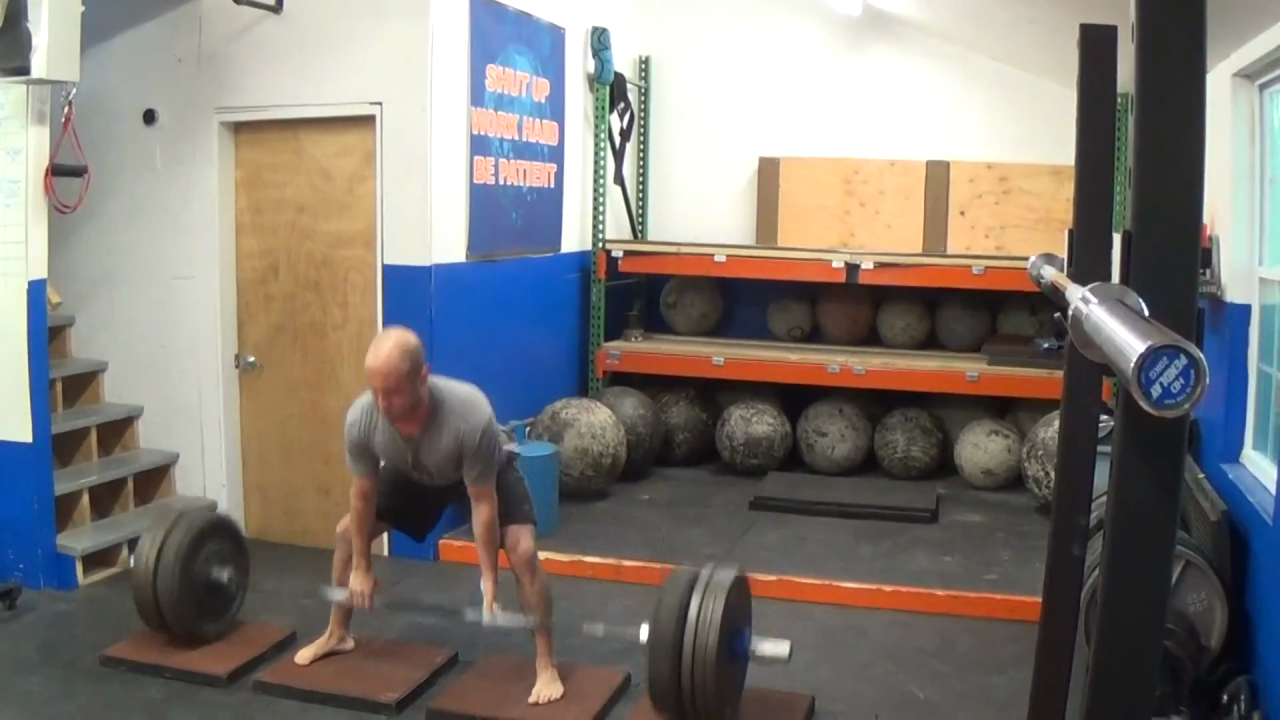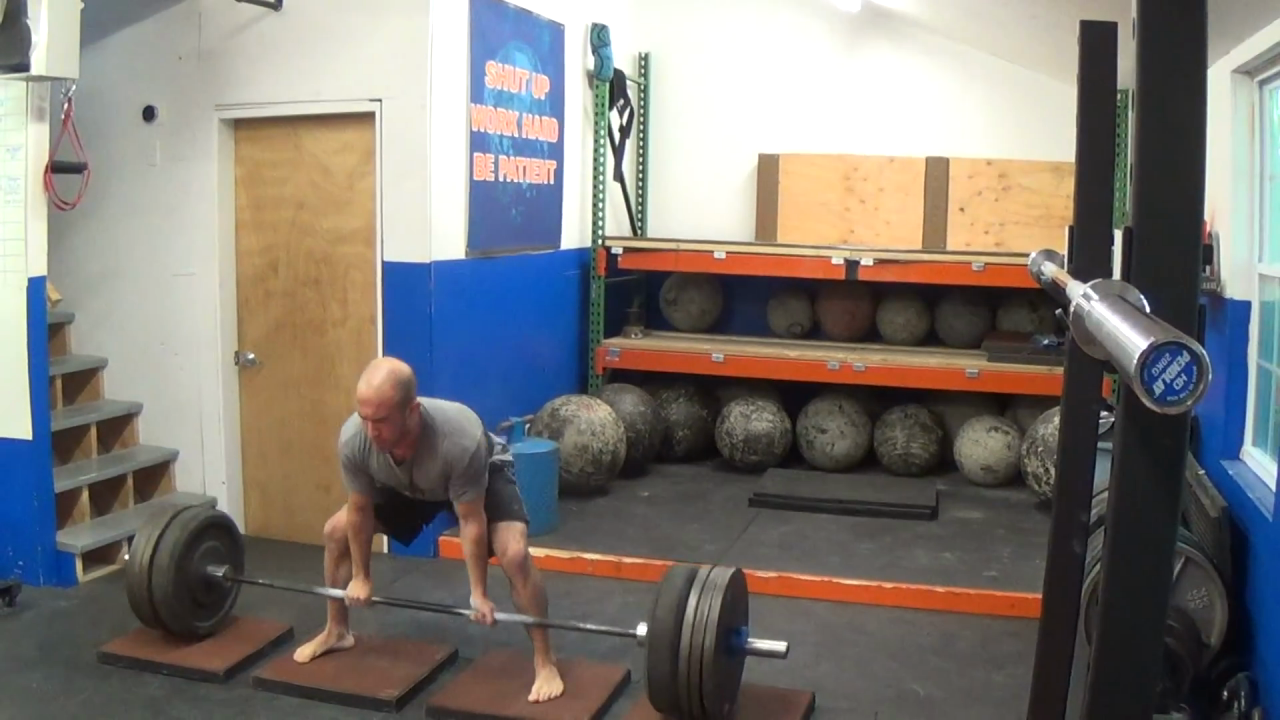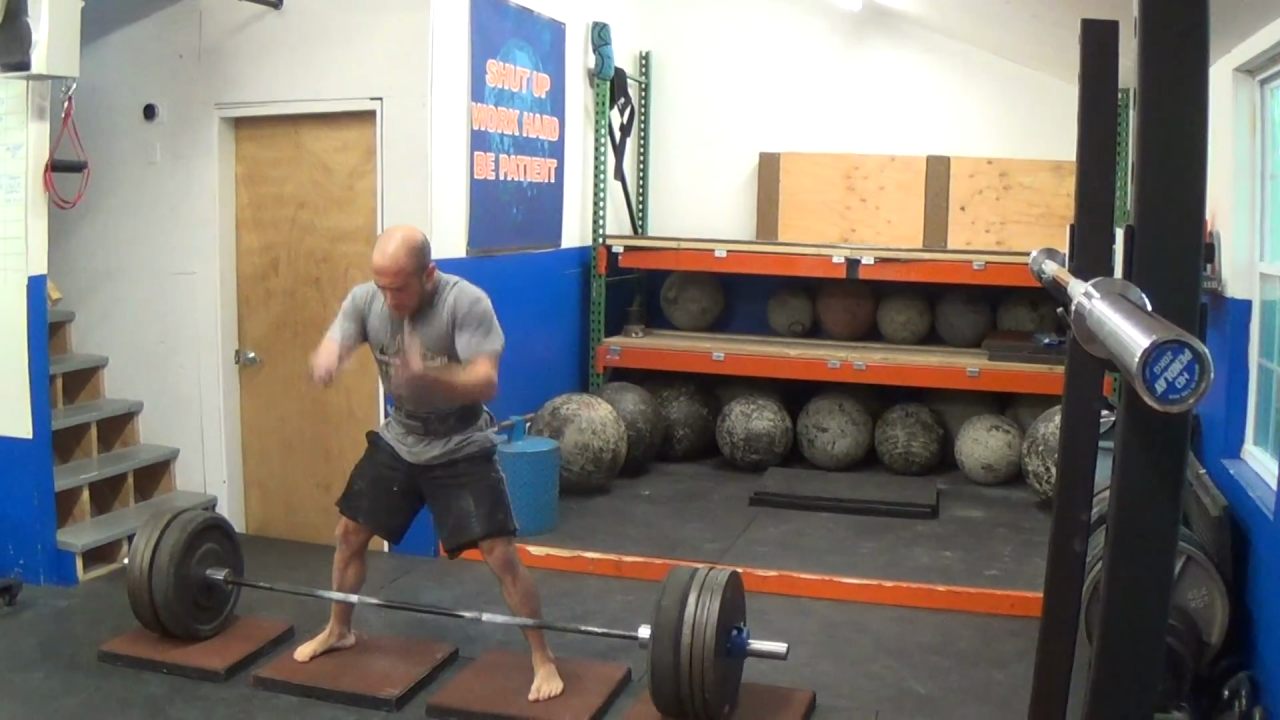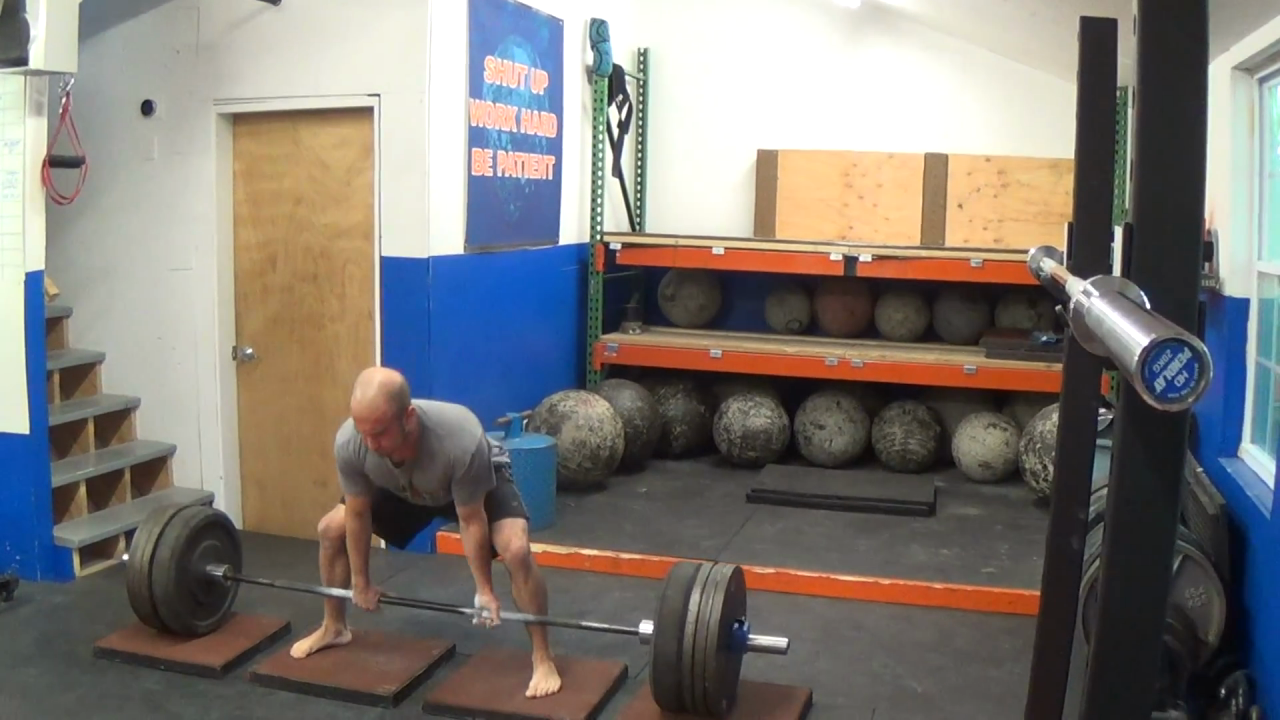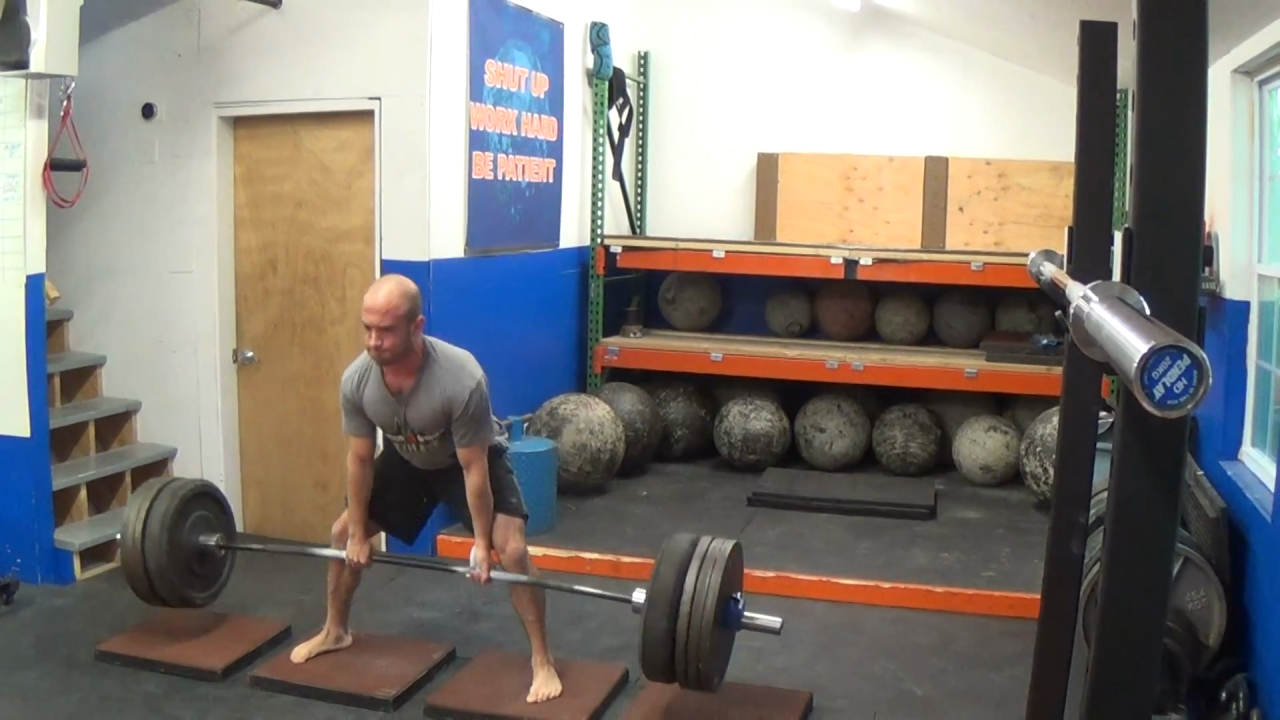
dt=0.4s
person 1, frame 1
left shoulder: (472, 418)
right shoulder: (361, 419)
left elbow: (482, 501)
right elbow: (363, 495)
left wrist: (488, 582)
right wrist: (361, 571)
left hip: (482, 477)
right hip: (413, 475)
left knee: (522, 552)
right knee: (347, 532)
left ankle: (545, 664)
right ankle: (337, 635)
person 1, frame 2
left shoulder: (461, 439)
right shoulder: (353, 440)
left elbow: (471, 520)
right elbow: (359, 510)
left wrist: (478, 592)
right wrist: (360, 577)
left hip: (483, 474)
left knee: (514, 554)
right knee: (336, 532)
left ankle: (545, 663)
right ankle: (335, 632)
person 1, frame 3
left shoulder: (466, 302)
right shoulder: (364, 300)
left elbow: (485, 381)
right elbow: (326, 353)
left wrist: (430, 374)
right wrist: (327, 357)
left hip: (462, 448)
right hip: (396, 441)
left knee: (501, 557)
right knee: (348, 536)
left ankle: (543, 661)
right ankle: (338, 631)
person 1, frame 4
left shoulder: (462, 440)
right shoulder: (349, 443)
left elbow: (471, 521)
right elbow: (358, 514)
left wrist: (484, 589)
right wrist: (361, 582)
left hip: (480, 480)
left knee: (516, 550)
right knee: (331, 530)
left ankle: (542, 659)
right ankle: (333, 628)
person 1, frame 5
left shoulder: (462, 380)
right shoulder: (356, 381)
left elbow: (473, 467)
right elbow: (359, 459)
left wrist: (482, 544)
right wrist: (358, 534)
left hip: (476, 455)
right hip: (406, 460)
left knee: (512, 551)
right knee: (342, 533)
left ankle: (542, 661)
right ankle: (335, 632)
